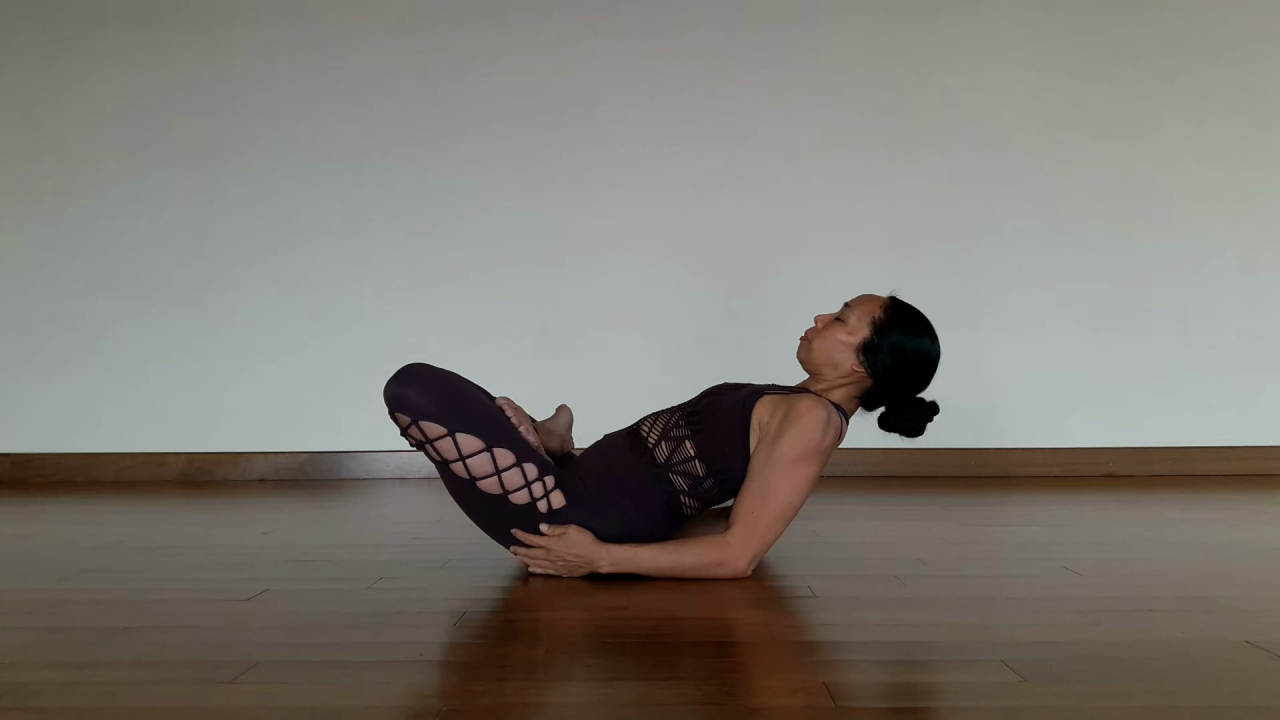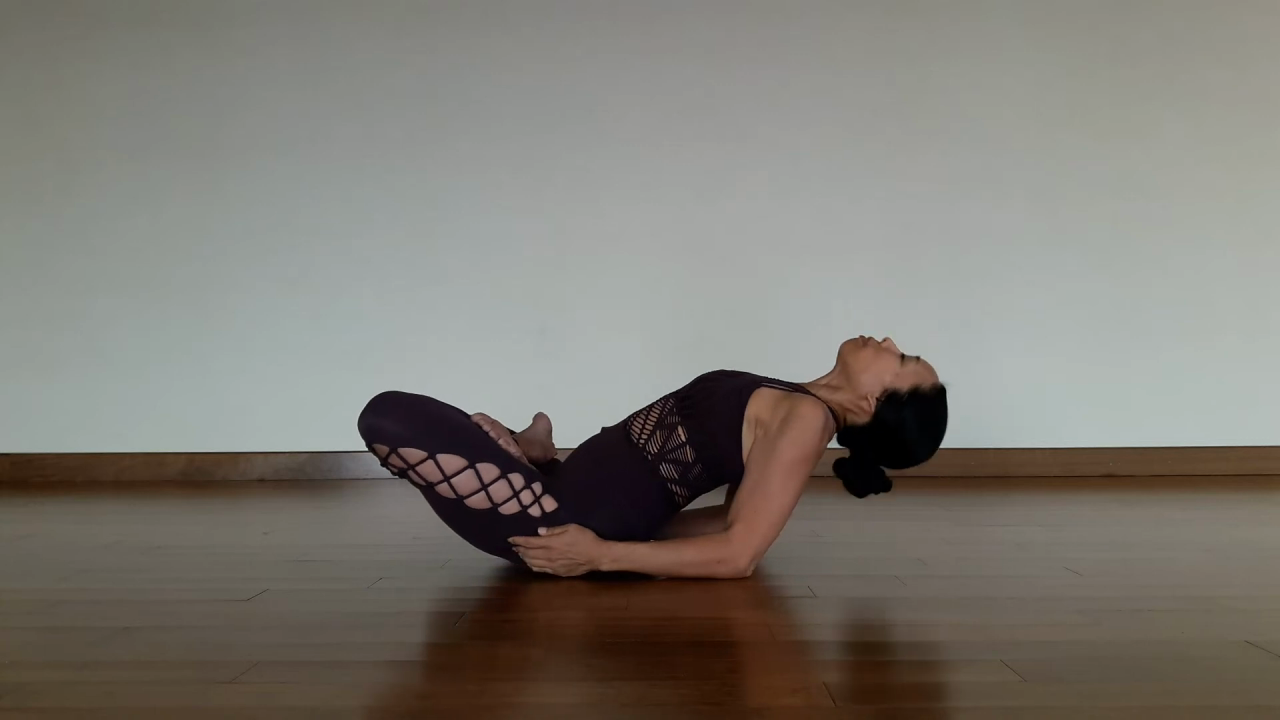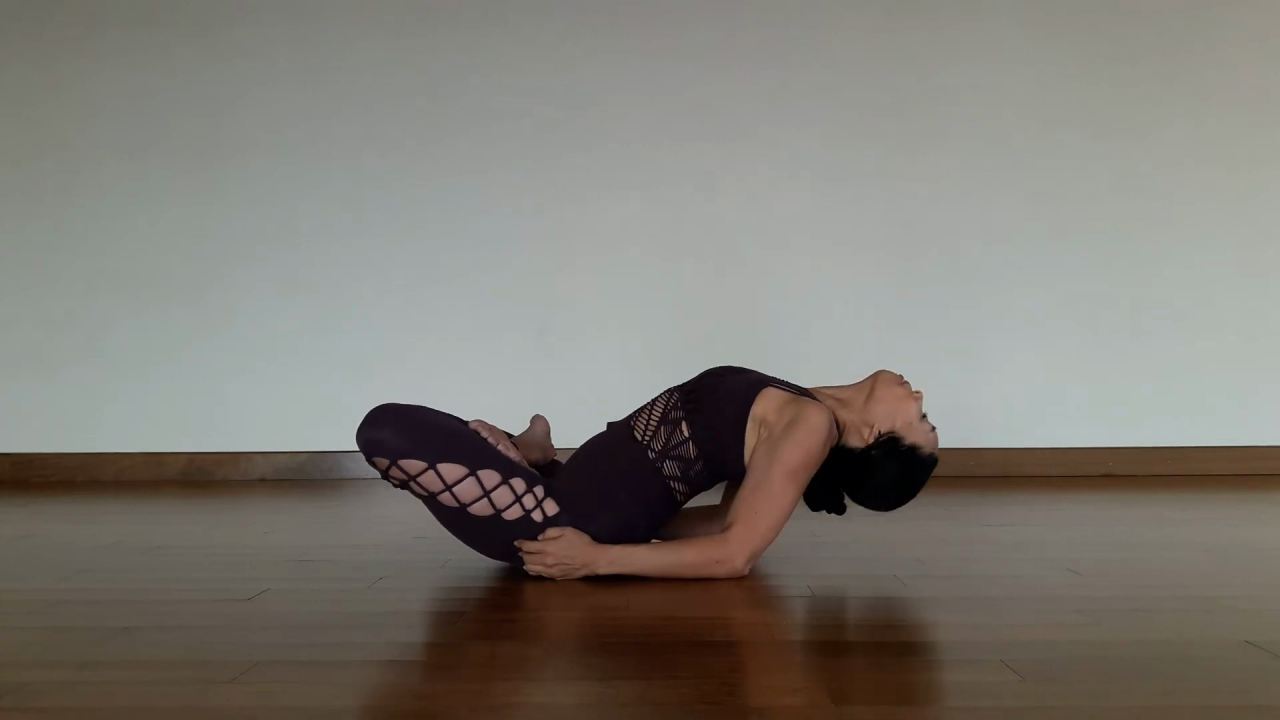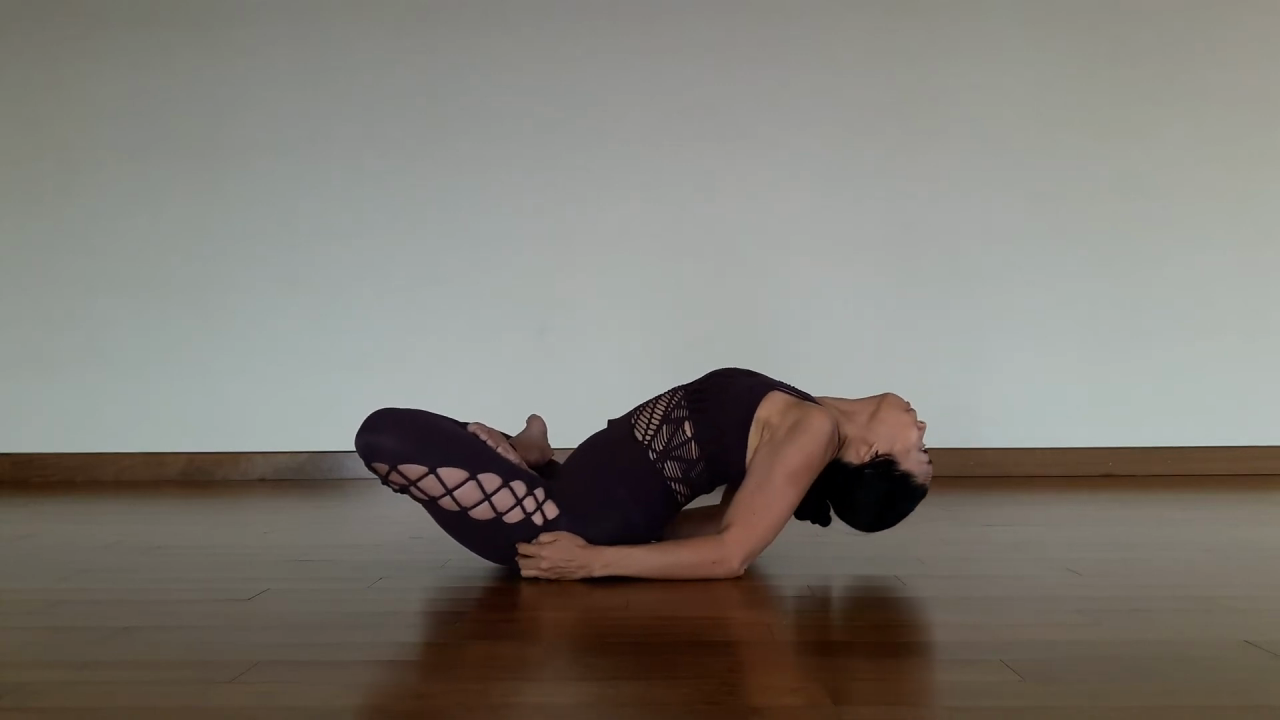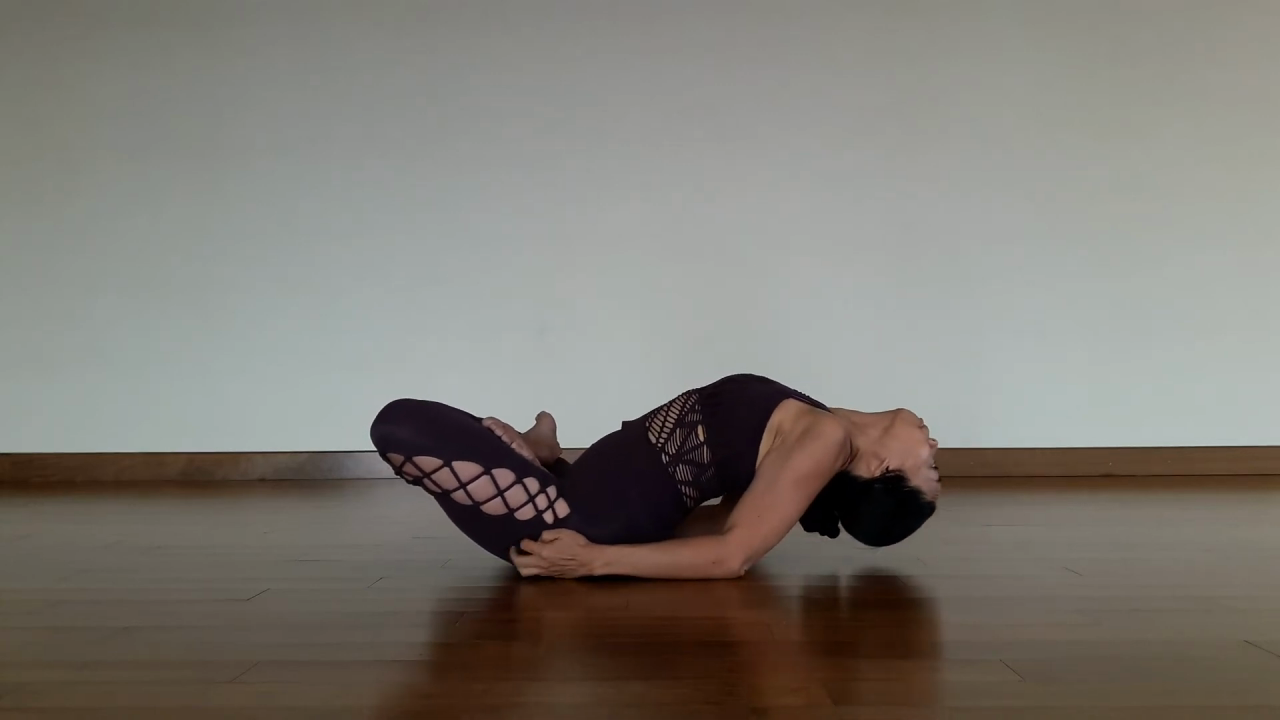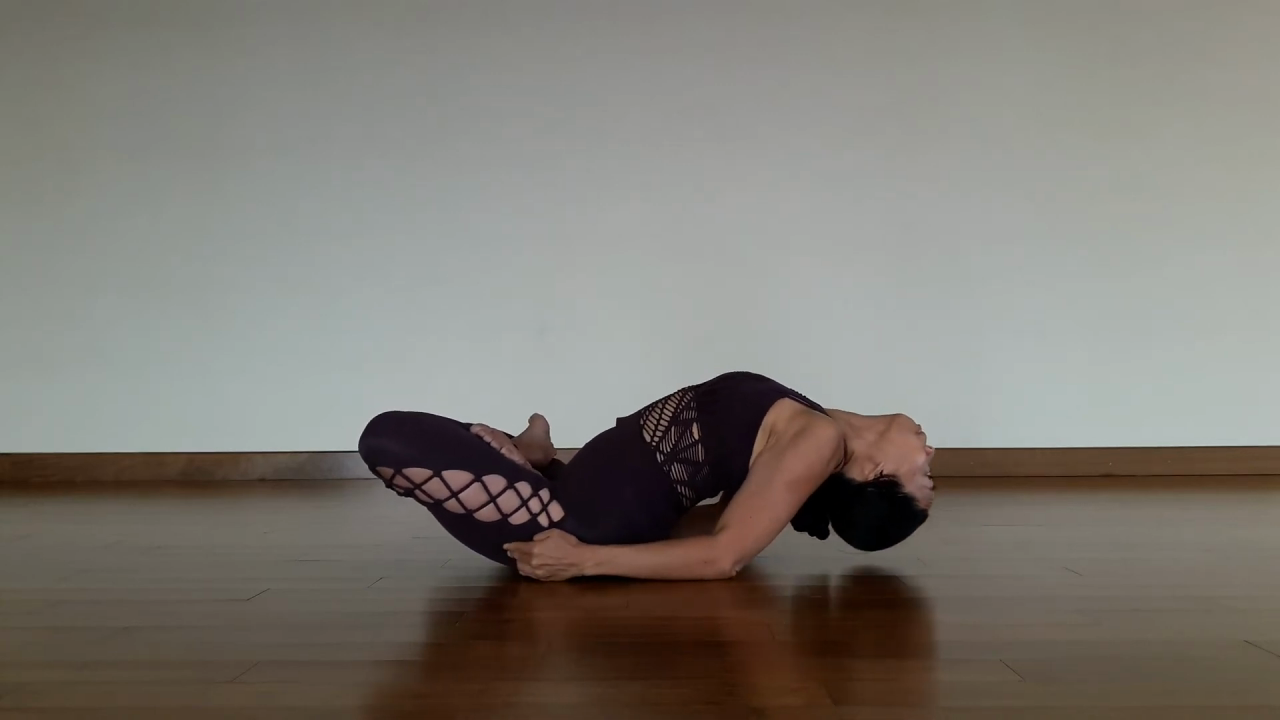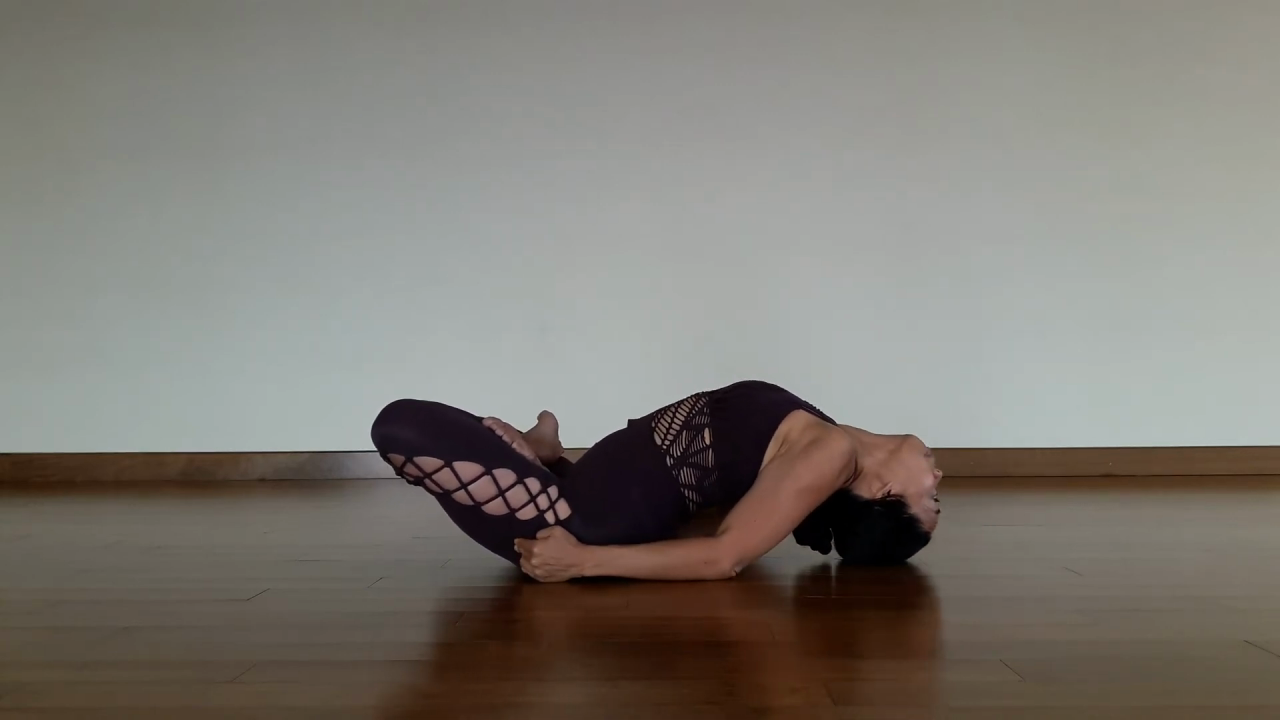
dt=0.7s
person 1, frame 1
left shoulder: (811, 420)
right shoulder: (800, 410)
left elbow: (737, 555)
right elbow: (746, 514)
left wrist: (600, 555)
left hip: (584, 523)
right hip: (600, 489)
left knee: (415, 389)
person 1, frame 2
left shoulder: (805, 418)
right shoulder: (792, 407)
left elbow: (737, 553)
right elbow: (737, 518)
left wrist: (602, 554)
left hip: (570, 523)
right hip: (585, 502)
left knee: (387, 418)
person 1, frame 3
left shoulder: (812, 424)
right shoulder: (796, 413)
left elbow: (734, 553)
right elbow: (733, 518)
left wrist: (598, 558)
left hip: (575, 522)
right hip: (586, 502)
left knee: (387, 429)
person 1, frame 4
left shoulder: (815, 428)
right shoulder: (801, 422)
left elbow: (731, 553)
right elbow: (730, 518)
left wrist: (593, 562)
left hip: (572, 524)
right hip: (584, 506)
left knee: (385, 435)
person 1, frame 5
left shoulder: (828, 436)
right shoulder: (812, 433)
left elbow: (731, 555)
left wrist: (595, 560)
left hip: (587, 524)
right hip: (600, 501)
left knee: (401, 424)
person 1, frame 6
left shoulder: (821, 439)
right shoulder: (814, 433)
left elbow: (723, 556)
left wrist: (584, 560)
left hip: (584, 525)
right hip: (594, 508)
left knee: (388, 438)
left ankle: (533, 460)
person 1, frame 7
left shoulder: (835, 452)
right shoulder: (823, 446)
left elbow: (723, 557)
left wrist: (584, 561)
left hip: (590, 524)
right hip: (602, 494)
left knee: (401, 425)
left ankle: (542, 459)
